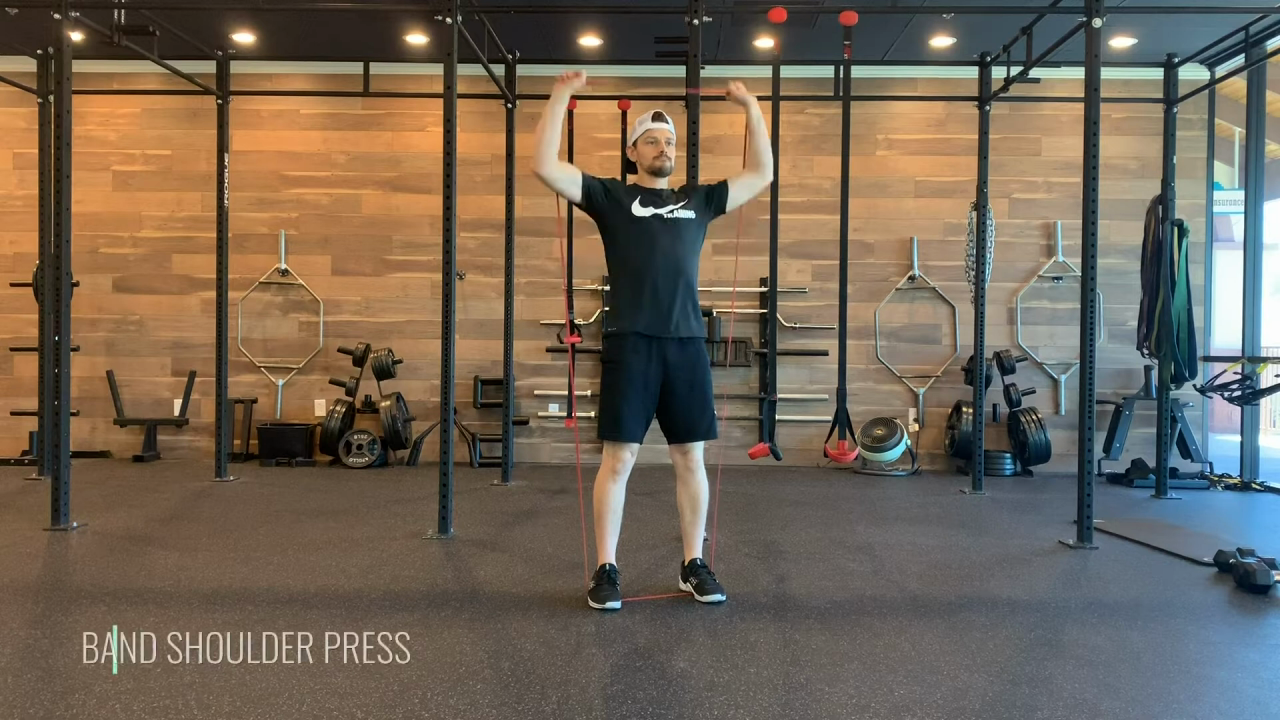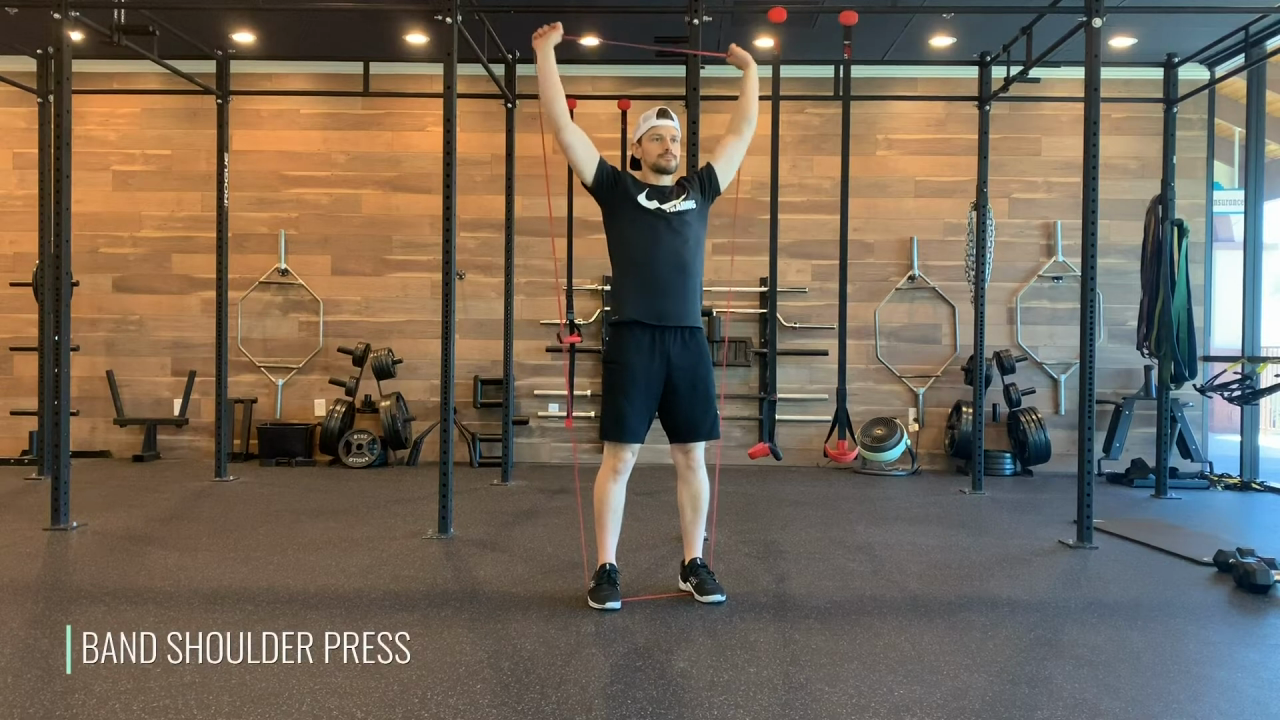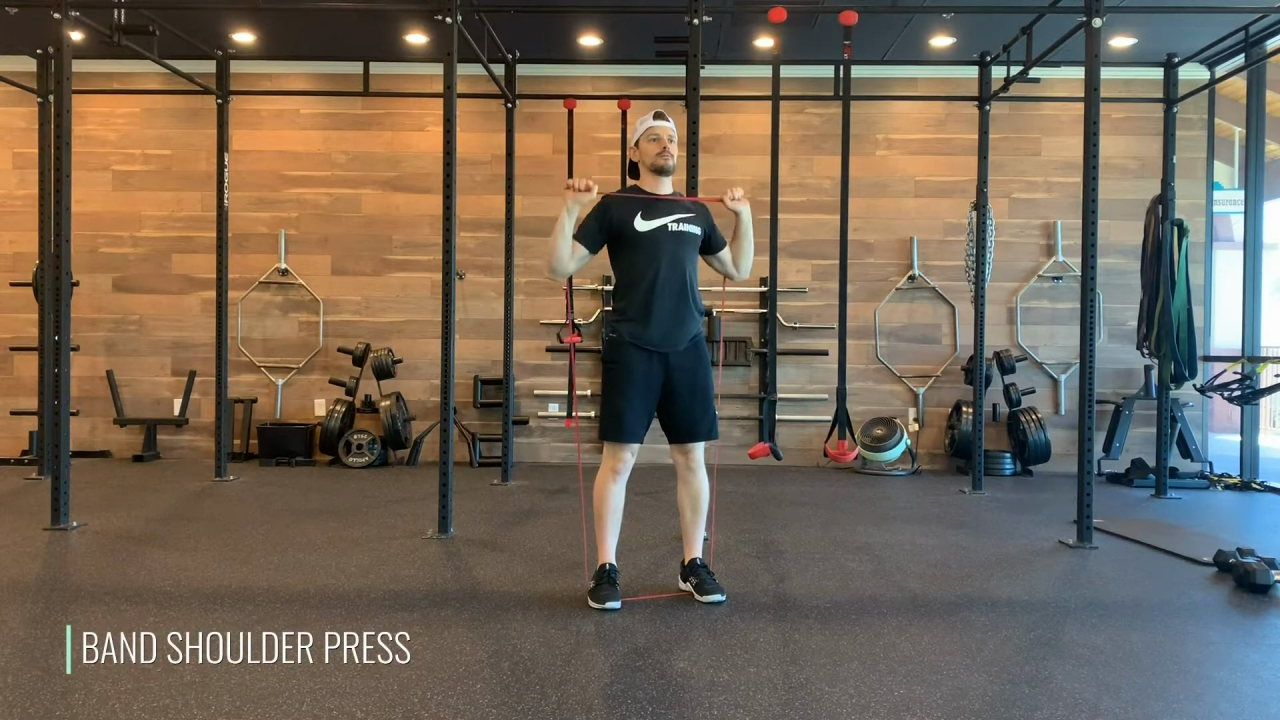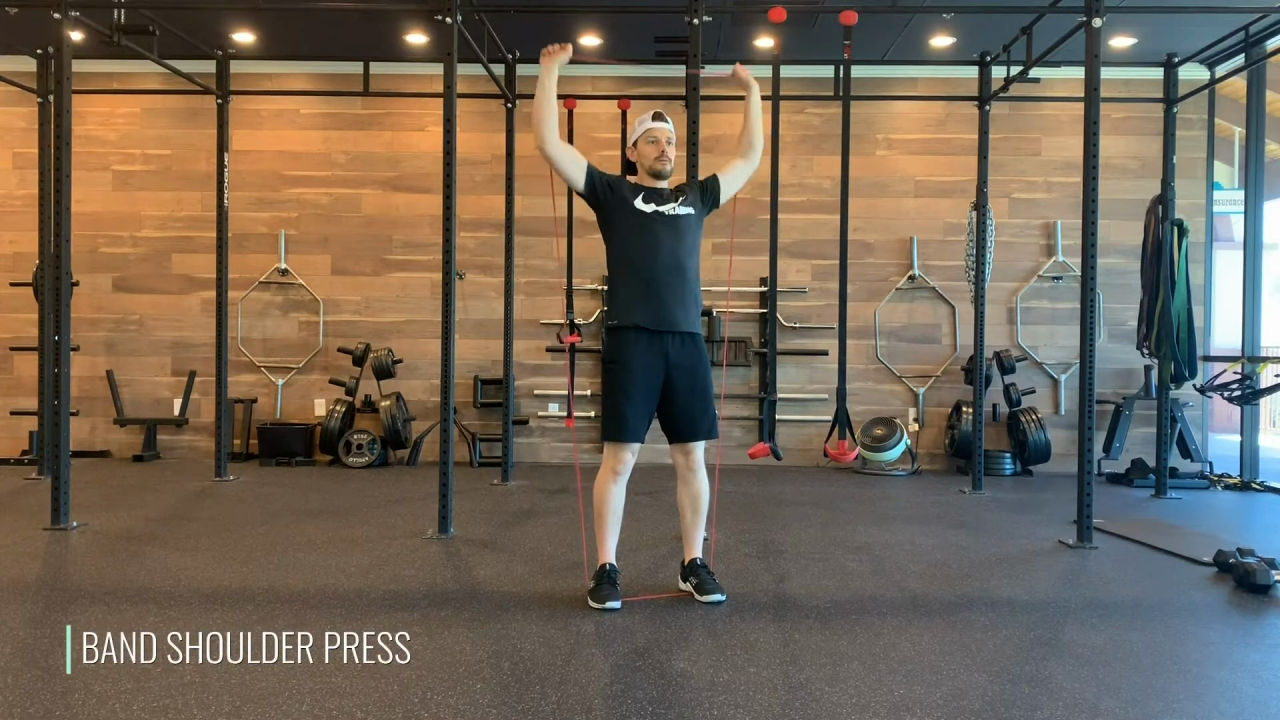
dt=0.7s
person 1, frame 1
left shoulder: (698, 201)
right shoulder: (611, 198)
left elbow: (759, 172)
right elbow: (546, 166)
left wrist: (751, 109)
right wrist: (560, 97)
left hip: (687, 344)
right hip: (631, 344)
left knee: (691, 457)
right knee: (618, 458)
left ankle: (694, 564)
right ankle: (605, 568)
person 1, frame 2
left shoulder: (698, 190)
right shoulder: (615, 189)
left elbow: (741, 132)
right elbow: (561, 122)
left wrist: (750, 71)
right wrist: (545, 52)
left hip: (689, 342)
right hip: (633, 342)
left knee: (691, 457)
right knee: (619, 458)
left ankle: (693, 563)
right ankle: (605, 568)
person 1, frame 3
left shoulder: (697, 211)
right shoulder: (614, 206)
left elbow: (739, 270)
right elbow: (559, 268)
left wrist: (743, 215)
right wrist: (569, 211)
left hip: (688, 348)
right hip: (632, 348)
left knee: (691, 458)
right knee: (618, 459)
left ankle: (693, 565)
right ankle: (605, 570)
person 1, frame 4
left shoulder: (695, 197)
right shoulder: (612, 193)
left elbow: (750, 157)
right elbow: (548, 143)
left wrist: (752, 91)
right wrist: (549, 70)
left hip: (687, 343)
right hip: (632, 344)
left knee: (692, 458)
right knee: (619, 460)
left ankle: (693, 563)
right ankle: (606, 568)
